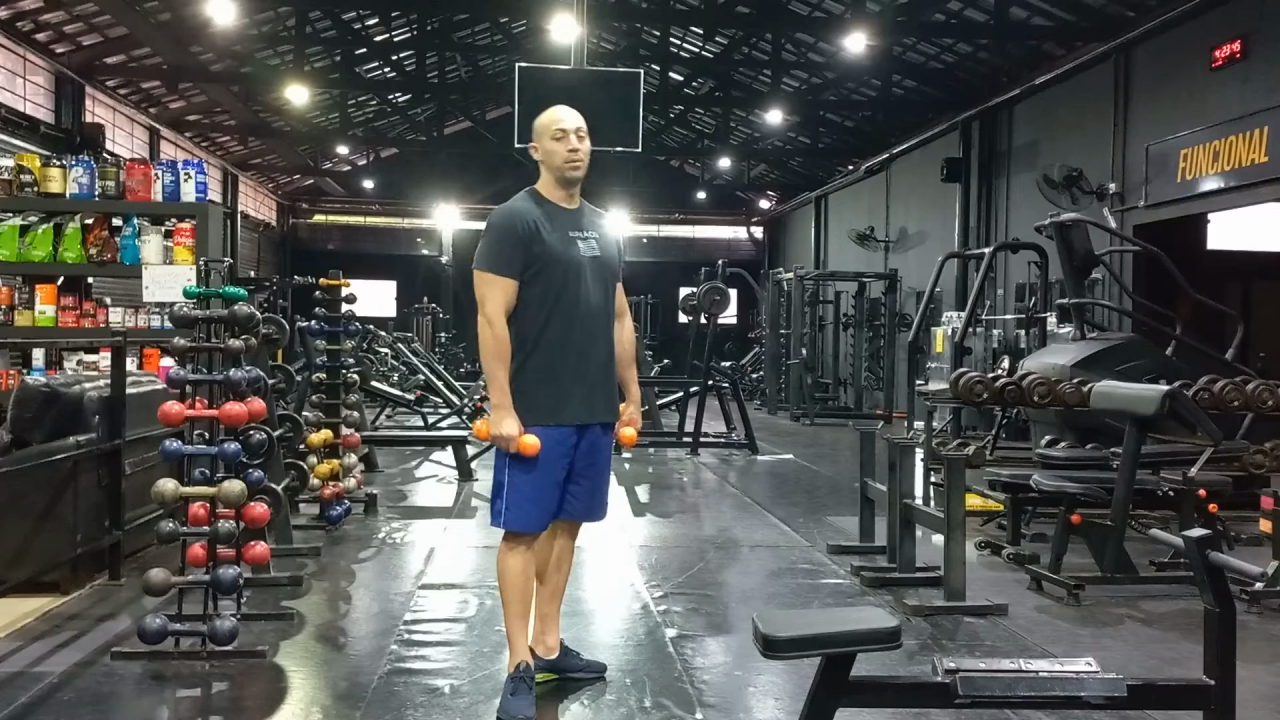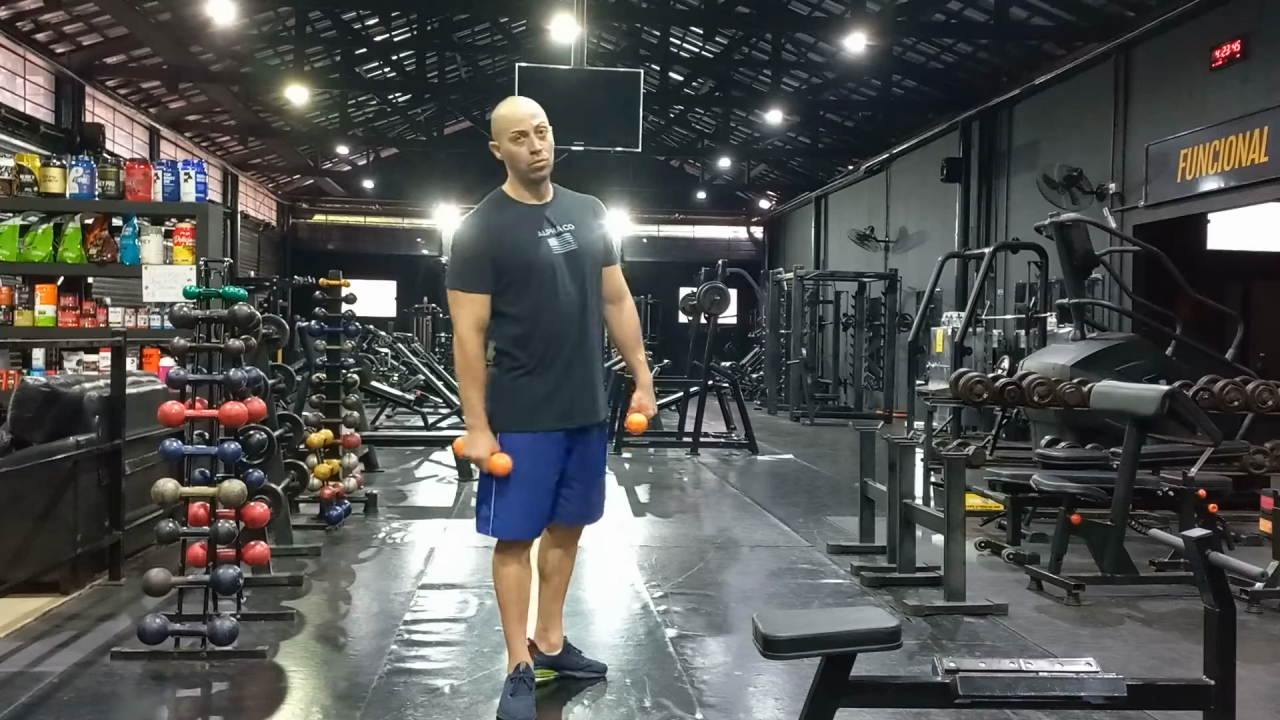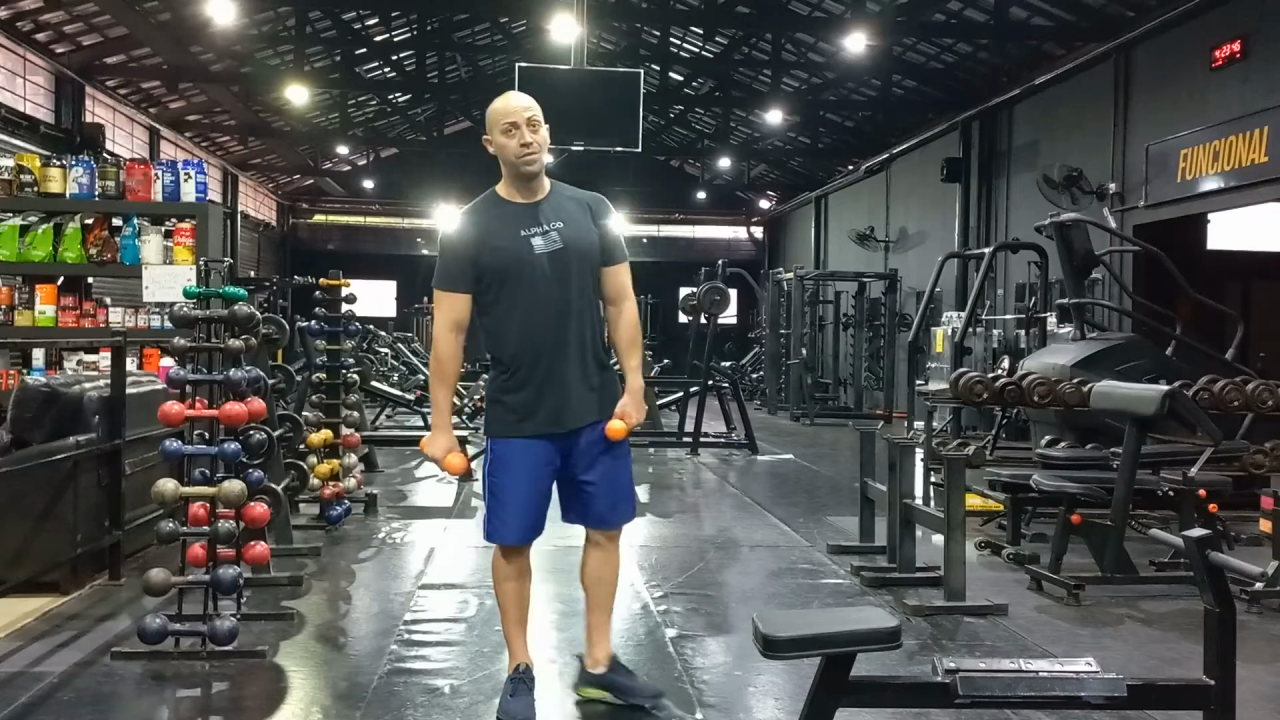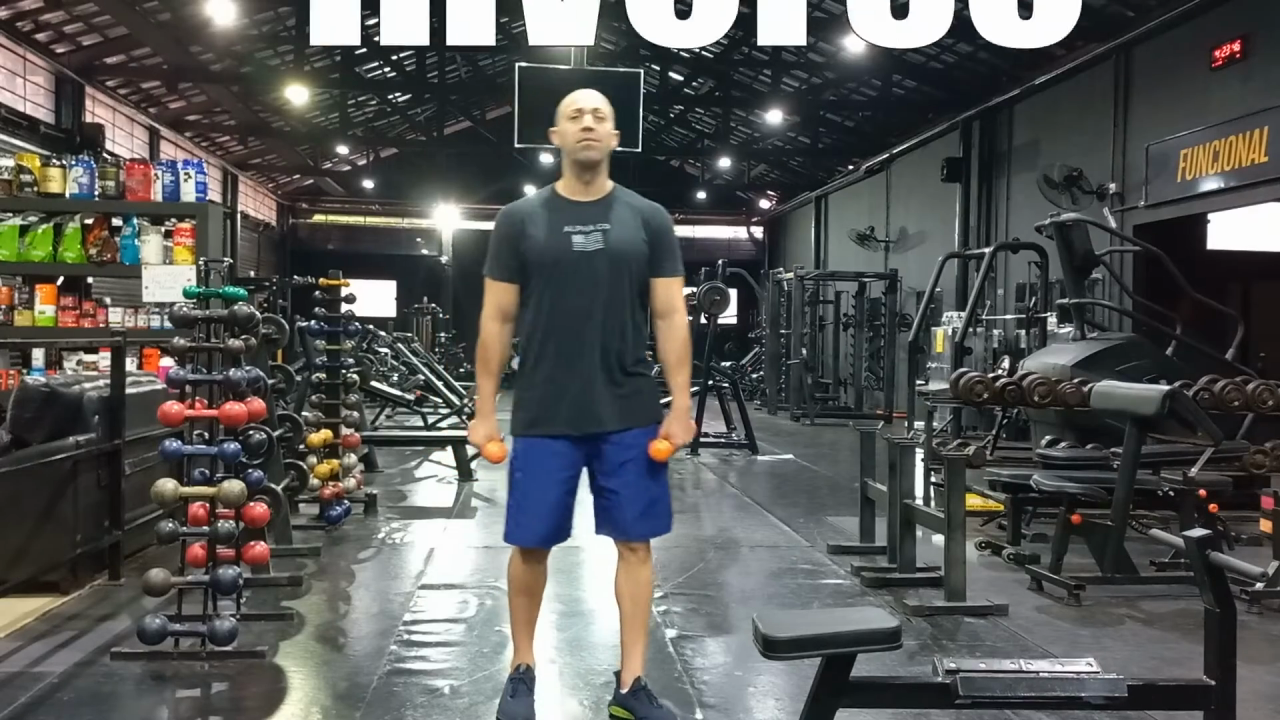
dt=0.5s
person 1, frame 1
left shoulder: (604, 228)
right shoulder: (514, 220)
left elbow: (619, 318)
right elbow: (492, 318)
left wrist: (631, 394)
right wrist: (502, 408)
left hip: (593, 409)
right hip: (537, 411)
left knee: (566, 524)
right knee: (522, 531)
left ankle: (549, 647)
right ankle: (520, 666)
person 1, frame 2
left shoulder: (587, 211)
right shoulder: (481, 229)
left elbow: (617, 300)
right elbow: (469, 333)
left wrist: (642, 379)
right wrist: (477, 426)
left hip: (587, 408)
right hip: (524, 415)
left knee: (567, 527)
right knee: (515, 537)
left ankle: (551, 643)
right ankle: (520, 669)
person 1, frame 3
left shoulder: (591, 210)
right shoulder: (470, 230)
left elbow: (620, 302)
right elbow: (448, 330)
left wrist: (633, 386)
right wrist: (441, 424)
left hip: (594, 407)
right hip: (519, 417)
left knee: (605, 529)
right knee: (512, 542)
left ankle: (598, 663)
person 1, frame 4
left shoulder: (648, 218)
right shoulder: (520, 219)
left elbow: (670, 316)
right elbow: (497, 320)
left wrist: (680, 406)
right wrist: (485, 409)
left hip: (628, 413)
right hip: (543, 416)
left knee: (634, 540)
right knee: (530, 543)
